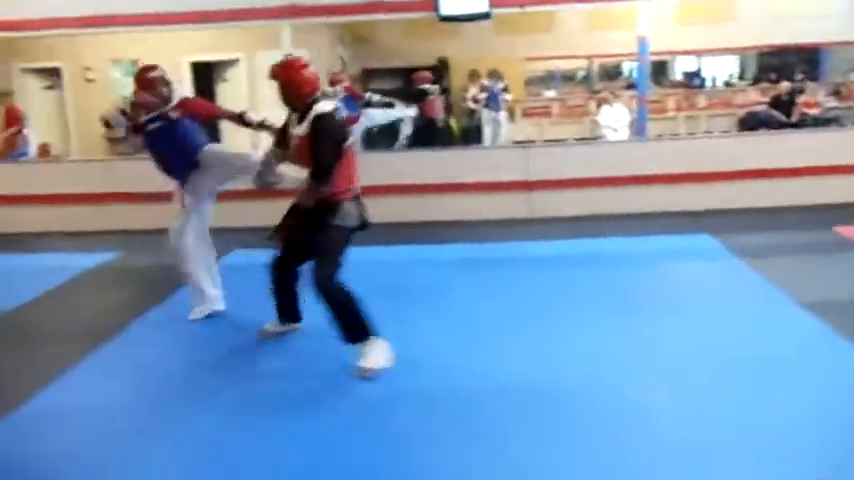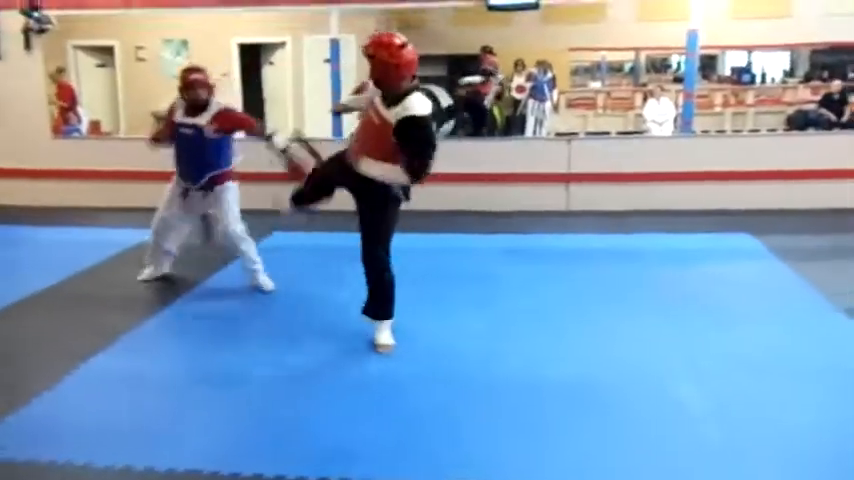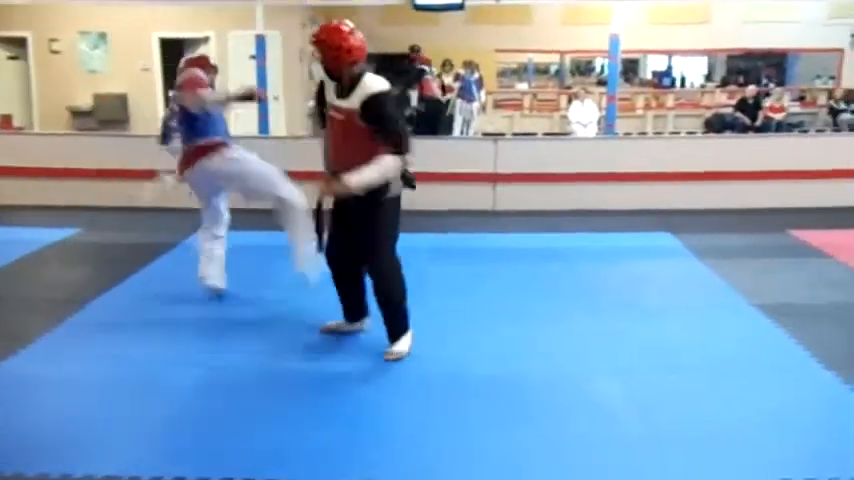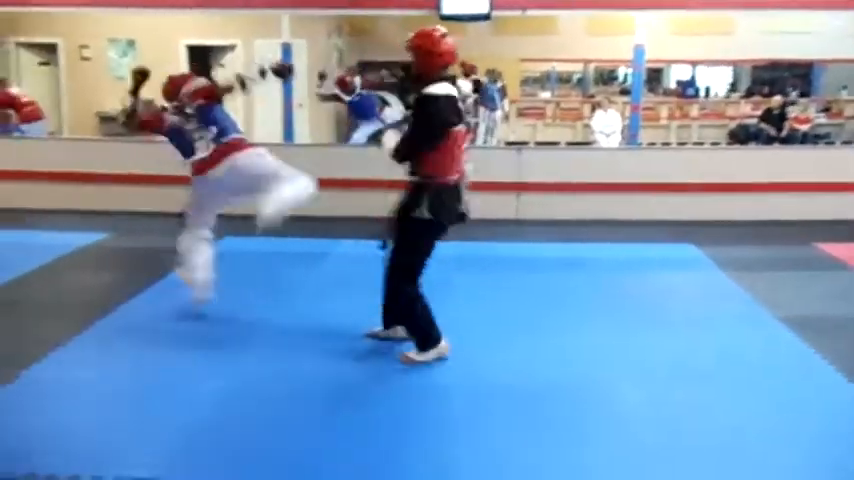
dt=0.7s
person 1, frame 1
left shoulder: (325, 120)
right shoulder: (296, 118)
left elbow: (318, 178)
right elbow: (279, 150)
left hip: (336, 211)
right hip: (308, 208)
left knee: (324, 280)
right knee: (283, 265)
left ankle: (373, 342)
right ankle: (289, 319)
person 1, frame 2
left shoulder: (416, 116)
right shoulder: (384, 88)
left elbow: (415, 174)
left wrist: (365, 166)
right wrist: (348, 104)
left hip: (381, 187)
right hip: (350, 163)
left knee: (375, 255)
right knee: (319, 178)
left ankle: (382, 324)
right ankle: (297, 198)
person 1, frame 3
left shoulder: (376, 97)
right shoulder: (328, 86)
left elbow: (398, 153)
left wrist: (348, 183)
left hip: (375, 189)
right hip: (345, 183)
left knee: (381, 262)
right knee: (341, 254)
left ankle: (400, 334)
right ankle: (355, 318)
person 1, frame 4
left shoulder: (432, 101)
right shoulder: (453, 91)
left elbow: (406, 155)
left hip: (432, 202)
right hip: (444, 195)
left knee: (402, 275)
right knee: (402, 264)
left ankle: (431, 343)
right ankle: (395, 324)
person 2, frame 1
left shoulder: (183, 105)
right shoulder: (138, 113)
left elbow: (226, 114)
left wrist: (257, 125)
right wrist: (140, 106)
left hip: (213, 166)
right hip: (190, 183)
right knee: (184, 240)
right ankle: (209, 300)
person 2, frame 2
left shoulder: (223, 115)
right shoulder: (175, 111)
left elbow: (257, 127)
right elbow: (163, 136)
right wrist: (160, 135)
left hip: (218, 185)
right hip: (185, 184)
left knee: (232, 229)
right knee: (162, 226)
left ankle: (258, 275)
right ankle: (158, 266)
person 2, frame 3
left shoulder: (184, 93)
right shoulder: (192, 79)
right elbow: (194, 102)
right wrist: (239, 95)
left hip: (193, 168)
right hip: (215, 156)
left knee: (214, 222)
right knee: (285, 196)
left ankle: (213, 277)
right ankle: (306, 255)
person 2, frame 4
left shoulder: (164, 115)
right shoulder: (201, 95)
left elbow: (131, 121)
right elbow: (230, 86)
left wrist: (135, 89)
right wrist: (273, 69)
left hip: (207, 175)
right hip: (241, 158)
left knee: (195, 231)
right knee: (300, 184)
left ankle: (199, 286)
right ankle: (272, 207)
